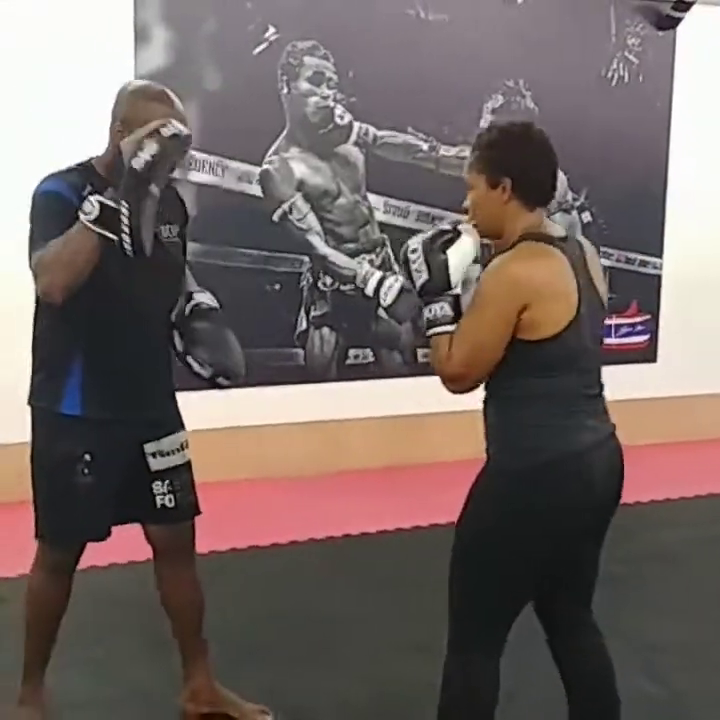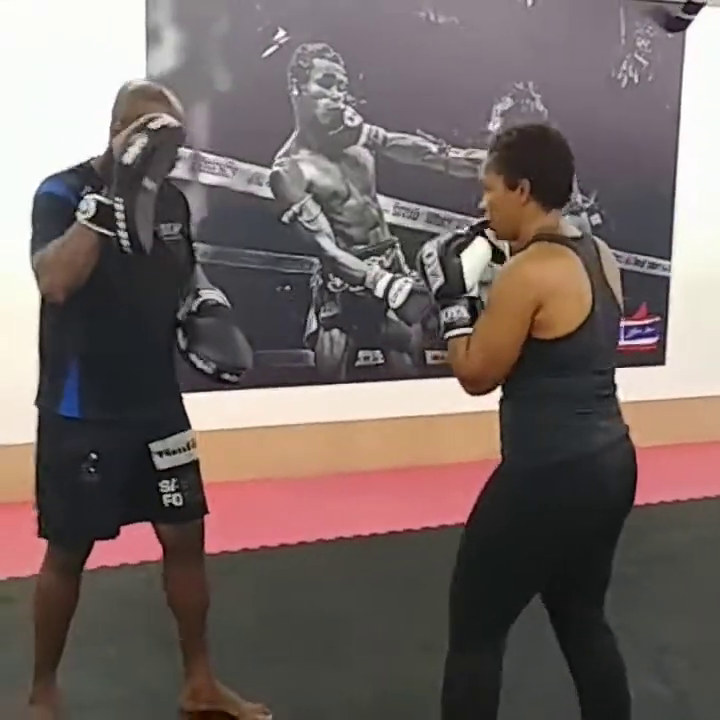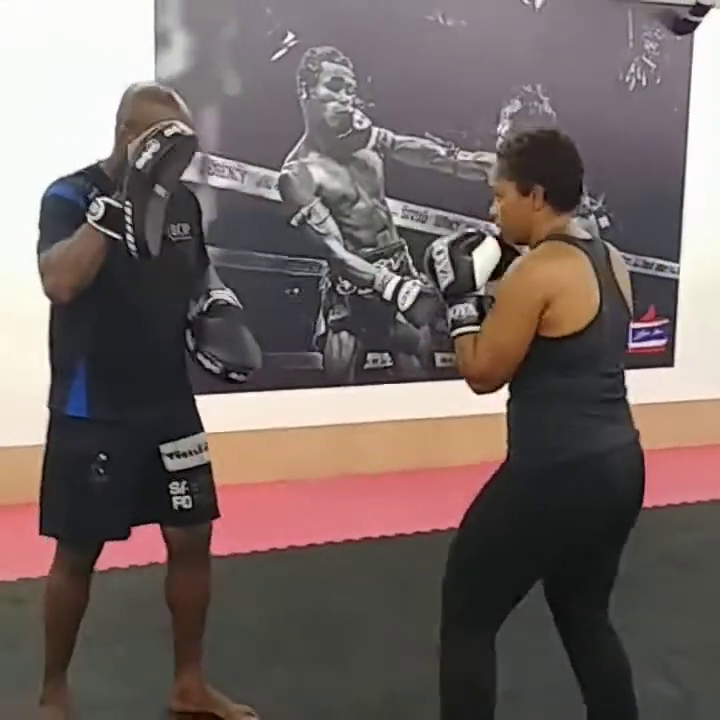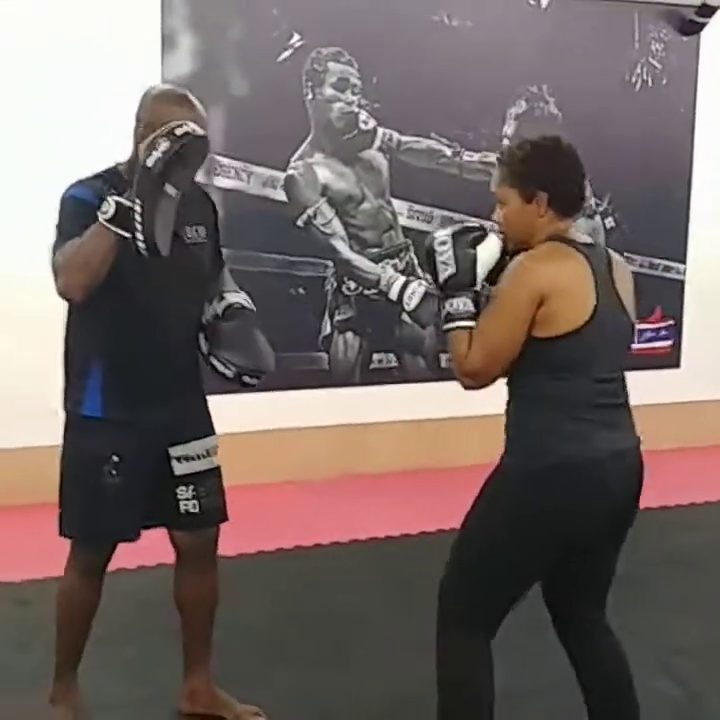
dt=0.1s
person 1, frame 1
left shoulder: (168, 199)
right shoulder: (62, 192)
right elbow: (53, 282)
left wrist: (200, 312)
right wrist: (115, 198)
left hip: (152, 404)
right hip: (77, 411)
left knee: (176, 539)
right knee: (60, 553)
person 1, frame 2
left shoulder: (171, 198)
right shoulder: (62, 193)
right elbow: (55, 282)
left wrist: (206, 310)
right wrist: (112, 196)
left hip: (158, 404)
right hip: (82, 411)
left knee: (185, 538)
right knee: (68, 553)
person 1, frame 3
left shoulder: (181, 199)
right shoulder: (72, 197)
right elbow: (60, 283)
left wrist: (218, 309)
right wrist: (120, 199)
left hip: (169, 405)
right hip: (92, 411)
left knee: (192, 540)
right knee: (77, 553)
person 1, frame 4
left shoulder: (197, 202)
right shoulder: (88, 198)
right elbow: (72, 282)
left wrist: (231, 312)
right wrist: (131, 198)
left hip: (181, 408)
right hip: (106, 412)
left knee: (200, 543)
right knee: (90, 553)
person 2, frame 1
left shoulder: (514, 271)
right shoulder: (581, 256)
left elbow: (458, 372)
left wrist: (435, 292)
right wrist: (467, 278)
left hip: (533, 478)
right hip: (595, 463)
left knee: (473, 635)
right knee: (570, 618)
person 2, frame 2
left shoulder: (528, 270)
right shoulder: (598, 256)
left elbow: (476, 374)
left wrist: (451, 295)
right wrist: (487, 277)
left hip: (547, 478)
right hip: (608, 464)
left knee: (475, 630)
right knee: (581, 618)
person 2, frame 3
left shoulder: (537, 270)
right shoulder: (610, 261)
left elbow: (482, 373)
left wrist: (459, 293)
left hip: (553, 476)
right hip: (618, 466)
left knee: (466, 618)
right knee: (585, 618)
person 2, frame 4
left shoulder: (534, 270)
right shoulder: (614, 268)
left elbow: (473, 369)
left wrist: (456, 288)
left hip: (548, 478)
right hip: (616, 468)
left knee: (462, 622)
right knee: (583, 619)
person 3, frame 1
left shoulder: (341, 124)
right shoulder: (278, 169)
left elbow: (393, 143)
right elbow: (316, 247)
right wrist: (373, 281)
left hip: (382, 262)
right hip: (333, 280)
left knee: (400, 367)
right knee: (322, 374)
person 3, frame 2
left shoulder: (351, 126)
right shoulder: (289, 171)
left elbow: (402, 145)
right elbow: (326, 248)
left wrist: (454, 157)
right wrist: (382, 283)
left hip: (392, 264)
right hip: (343, 282)
left knee: (409, 369)
right knee: (331, 376)
person 3, frame 3
left shoulder: (360, 130)
right shoulder: (298, 174)
left elbow: (408, 147)
right elbow: (335, 252)
left wrist: (460, 160)
right wrist: (391, 286)
left hip: (400, 267)
right hip: (353, 285)
left knee: (418, 370)
right knee: (340, 377)
person 3, frame 4
left shoulder: (365, 130)
right shoulder: (303, 175)
left elbow: (414, 148)
right elbow: (340, 252)
left wrist: (465, 160)
right wrist: (396, 286)
left hip: (405, 267)
right hip: (359, 285)
left knee: (423, 371)
right knee: (346, 378)
